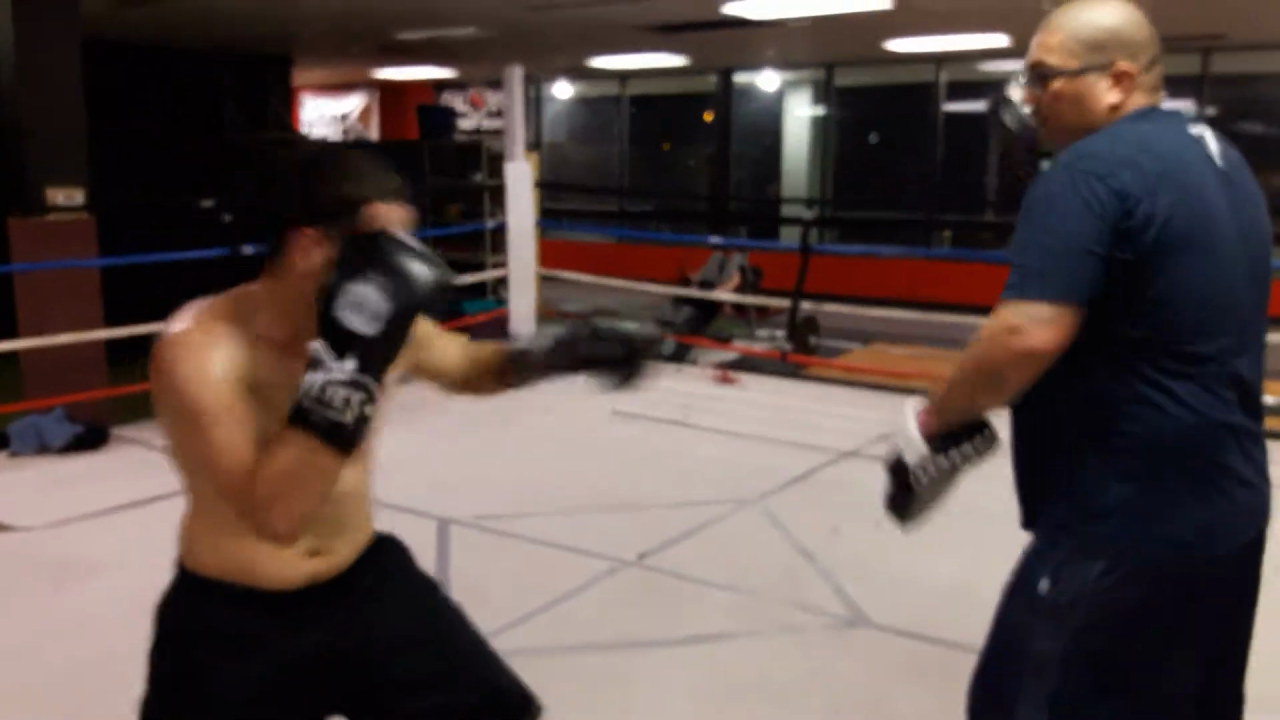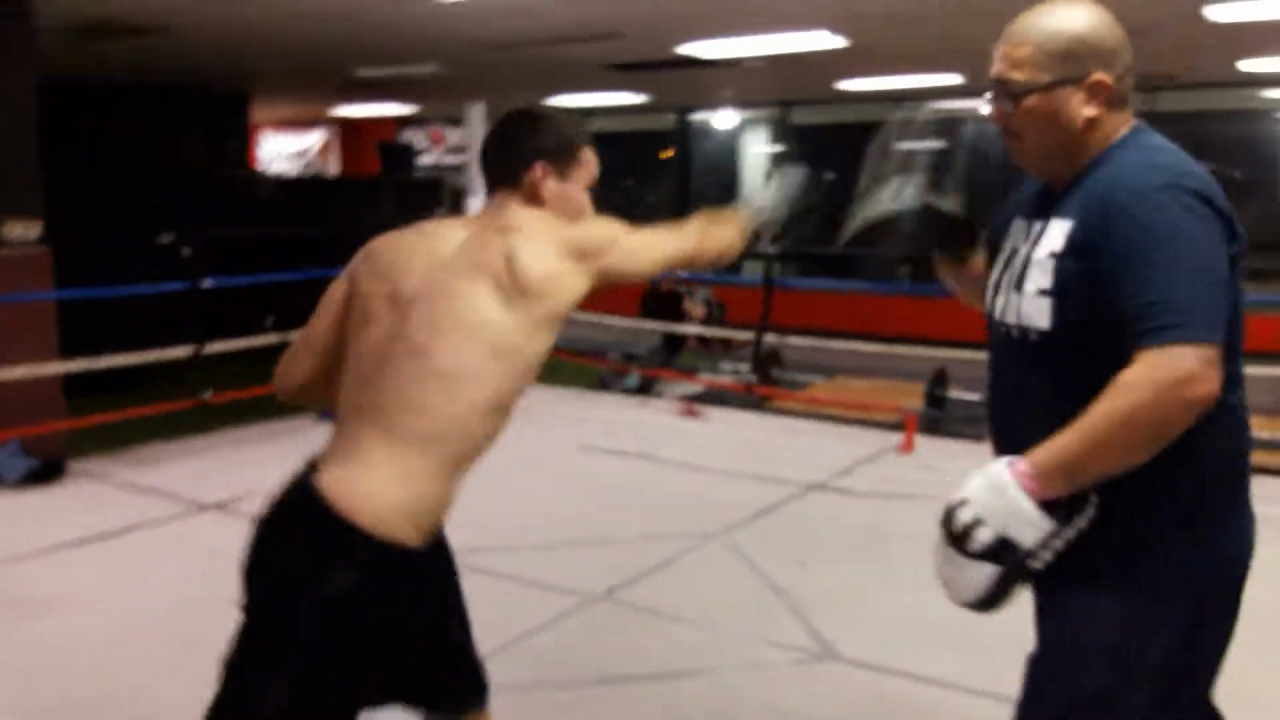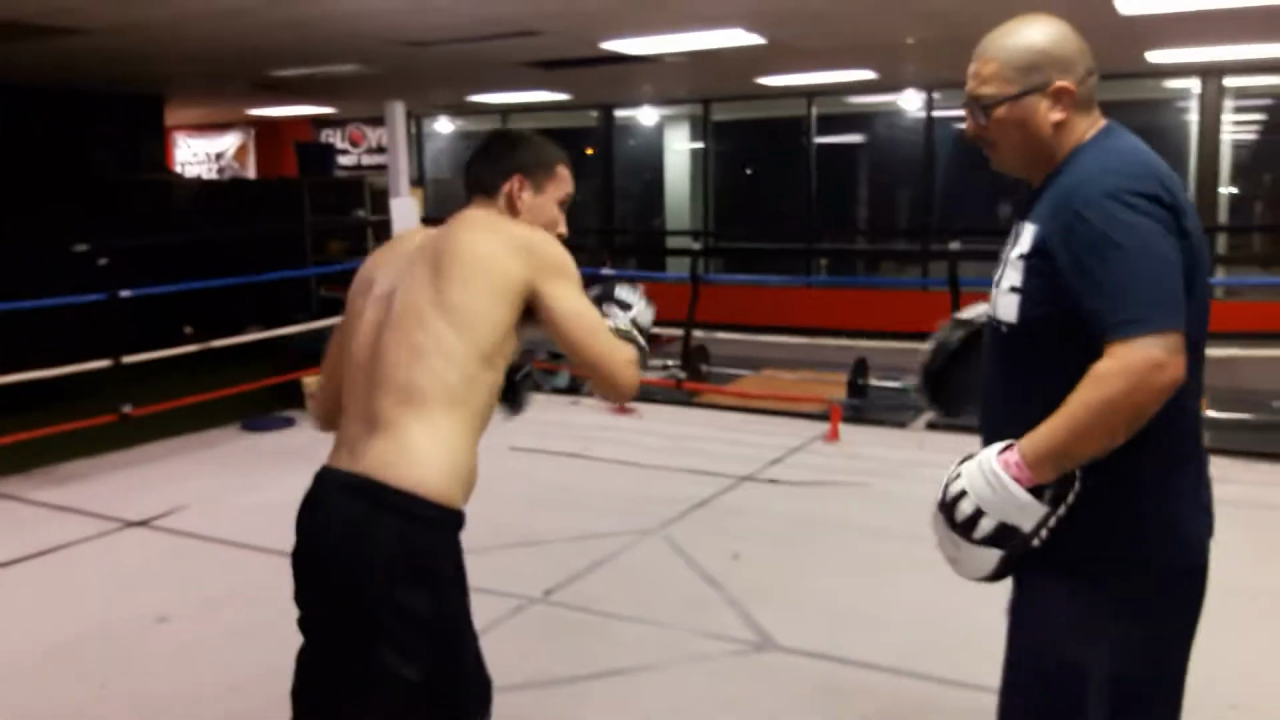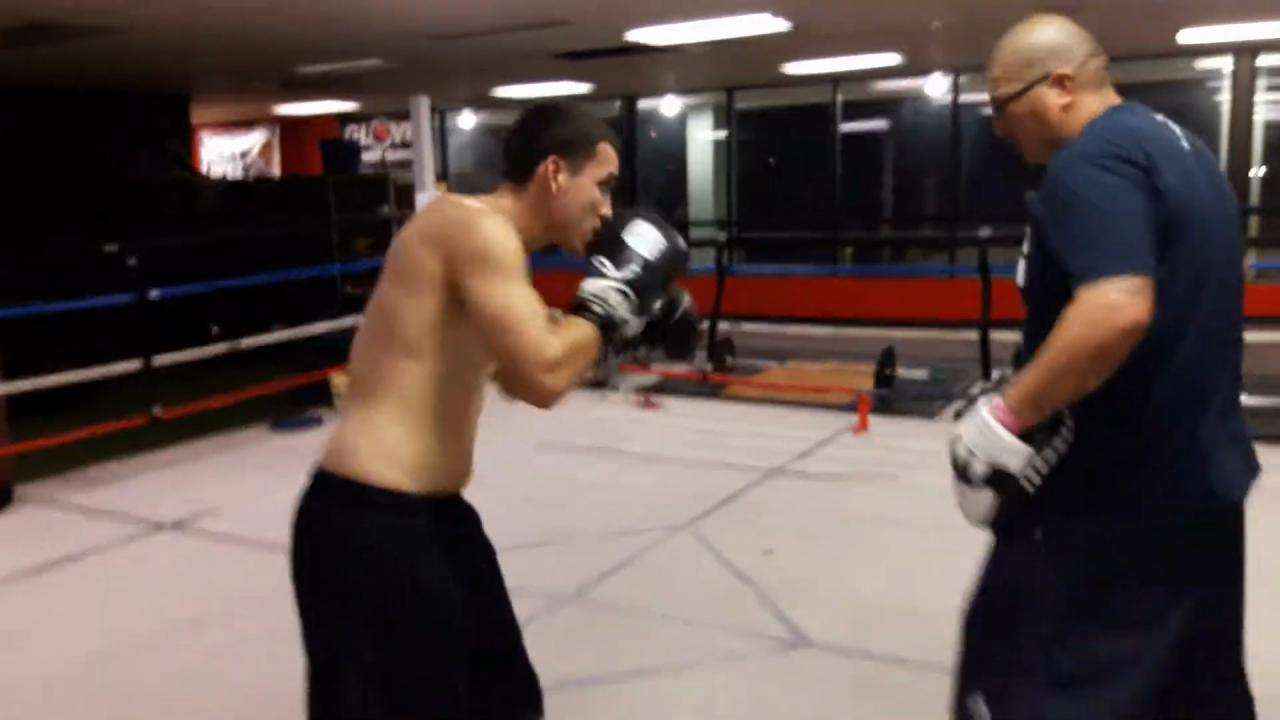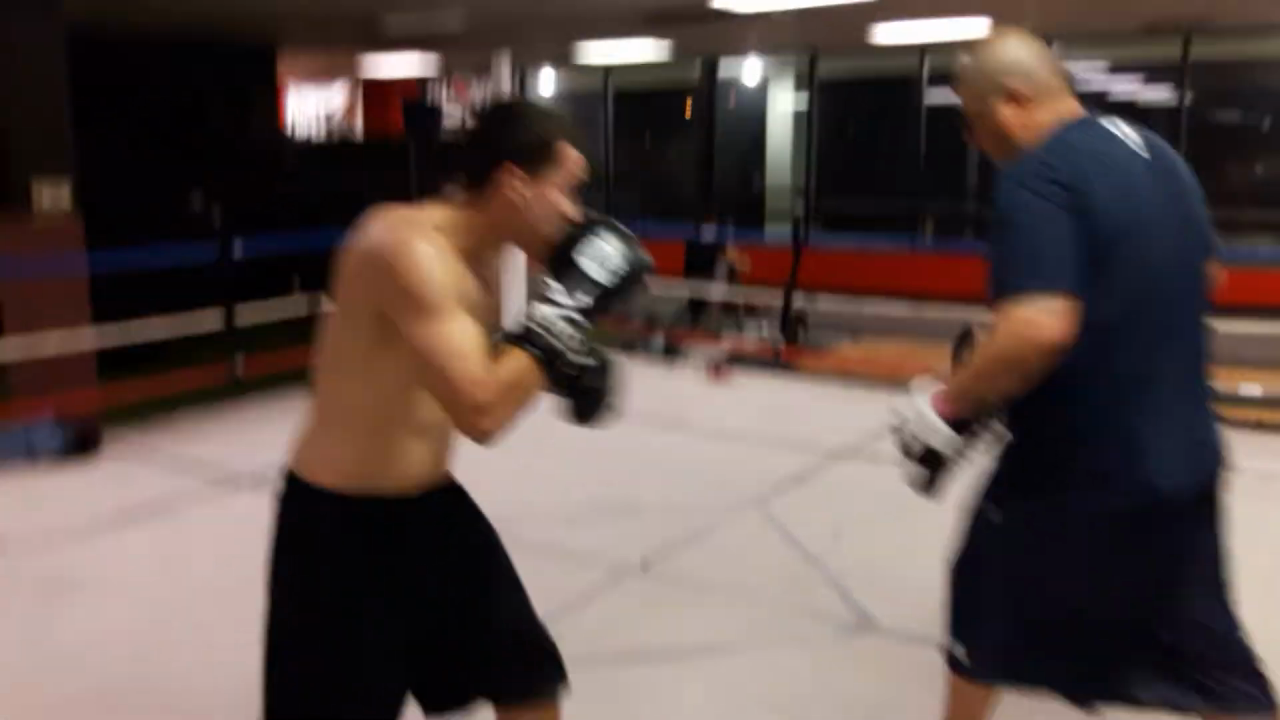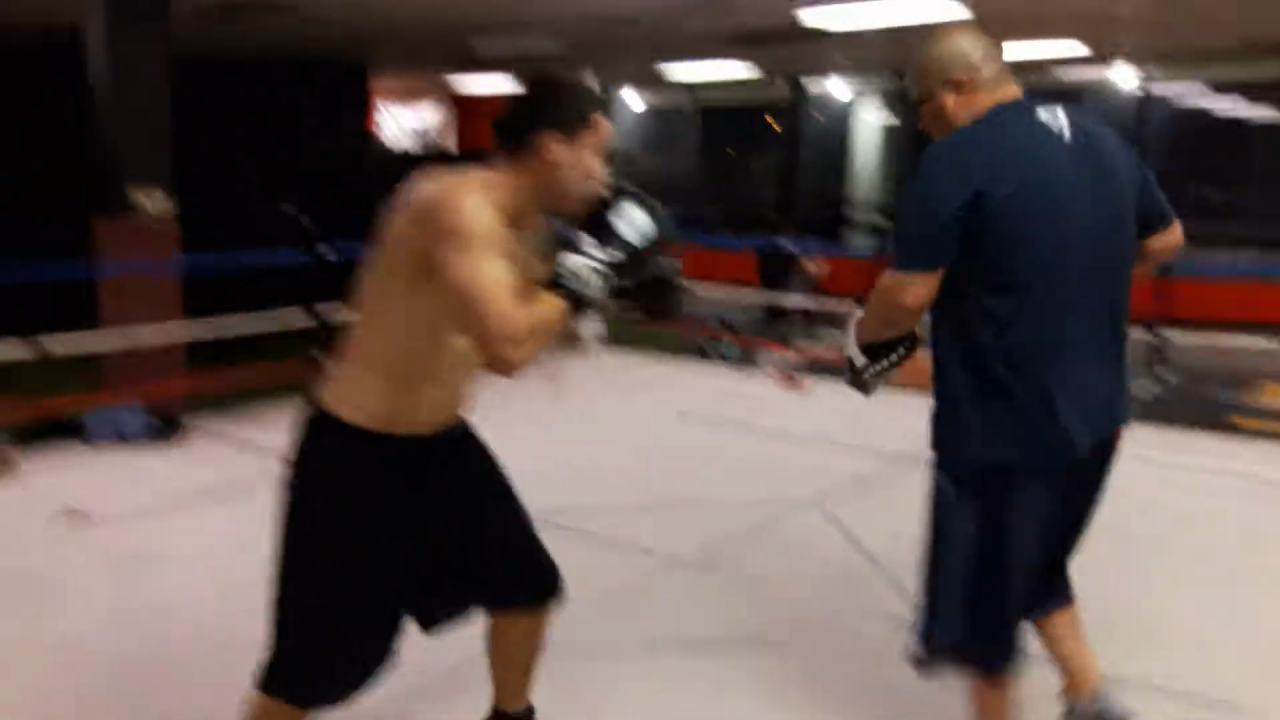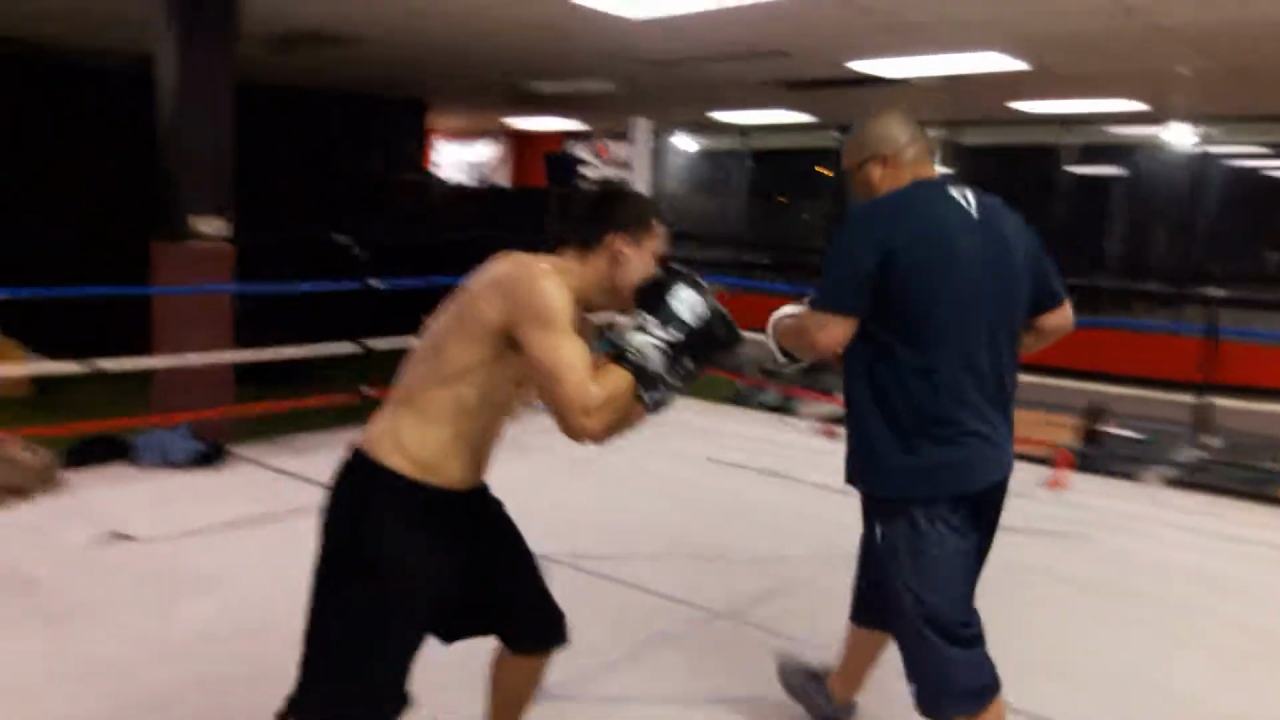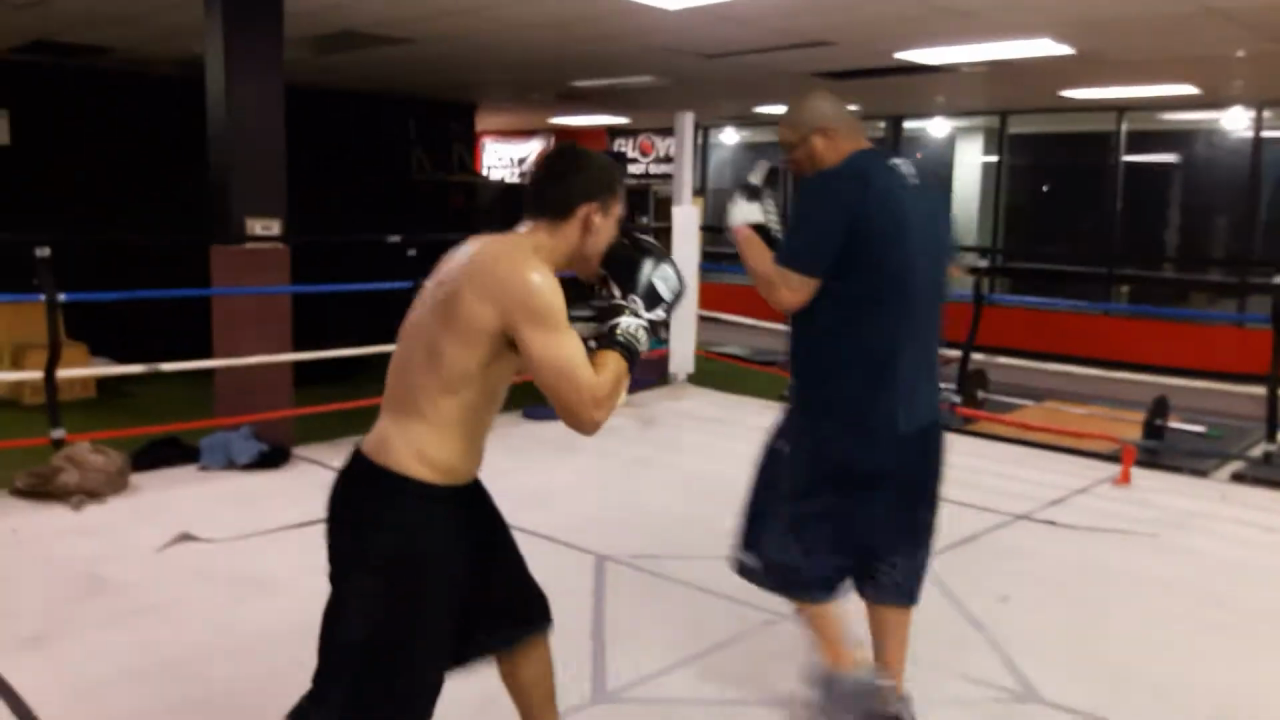
dt=0.3s
person 1, frame 1
left shoulder: (1093, 171)
right shoulder: (1216, 162)
left elbow: (1029, 333)
left wrist: (935, 421)
left hip: (1129, 517)
right hip: (1225, 501)
person 1, frame 2
left shoulder: (1158, 196)
right shoulder: (1048, 186)
left elbow: (1178, 377)
left wrist: (1023, 482)
left hip: (1153, 546)
right hip: (1103, 532)
person 1, frame 3
left shoulder: (1107, 195)
right shoulder: (1075, 181)
left elbow: (1148, 363)
left wrist: (1019, 467)
right wrist: (999, 314)
left hip: (1114, 533)
right hip: (1087, 519)
person 1, frame 4
left shoulder: (1092, 161)
right shoulder: (1184, 151)
left elbow: (1113, 311)
left wrist: (1009, 416)
left hip: (1113, 480)
right hip: (1208, 463)
left knee: (1013, 657)
person 1, frame 5
left shoulder: (1037, 177)
right shoulder: (1159, 156)
left elbow: (1039, 327)
right elbow: (1202, 277)
left wrist: (945, 405)
left hip: (1076, 468)
right hip: (1178, 456)
left knee: (991, 602)
right knee: (1199, 643)
person 1, frame 6
left shoulder: (958, 160)
right shoulder: (1100, 141)
left elbow: (907, 294)
right elbow: (1165, 240)
left wrist: (866, 337)
left hip: (1003, 424)
right hip: (1091, 413)
left knee: (979, 588)
right knee: (1034, 562)
person 1, frame 7
left shoulder: (875, 224)
right shoulder: (1005, 221)
left elbow: (827, 336)
right elbow: (1056, 321)
left wrist: (783, 329)
left hip: (912, 461)
right hip: (982, 454)
left knee: (941, 624)
right knee: (889, 581)
person 1, frame 8
left shoulder: (835, 190)
right shoulder: (917, 188)
left elbow: (787, 291)
right elbow: (938, 278)
left wrist: (745, 229)
left hip: (839, 410)
right hip: (914, 405)
left knee: (786, 534)
right knee: (893, 547)
person 2, frame 1
left shoulder: (373, 314)
right shoulder: (198, 345)
left elbow: (463, 364)
right elbow: (276, 513)
left wrist: (558, 350)
right wrist: (347, 361)
left hip: (366, 582)
right hip: (235, 619)
person 2, frame 2
left shoulder: (389, 248)
right shoulder: (562, 246)
left elbow: (294, 378)
right elbow: (700, 240)
right wrist: (764, 205)
left hip: (352, 535)
right hip: (336, 559)
person 2, frame 3
left shoulder: (389, 258)
right shoulder: (525, 249)
left elbow: (329, 409)
right elbow: (618, 379)
right wrist: (627, 319)
left hip: (342, 513)
right hip: (395, 533)
person 2, frame 4
left shoulder: (504, 247)
right shoulder: (472, 226)
left elbow: (524, 369)
right elbow: (544, 376)
left wrist: (629, 320)
right wrist: (621, 281)
left hip: (435, 516)
right hip: (368, 527)
person 2, frame 5
left shoulder: (478, 255)
right shoulder: (409, 248)
right elbow: (482, 411)
left wrist: (562, 360)
right wrist: (569, 302)
left hip: (431, 505)
right hip: (338, 527)
person 2, frame 6
left shoulder: (521, 222)
right shoulder: (452, 202)
left elbow: (528, 319)
right elbow: (507, 346)
left wrist: (604, 267)
right wrist: (591, 261)
left hip: (441, 442)
right hip: (354, 456)
left knee: (525, 585)
right knee: (314, 668)
person 2, frame 7
left shoulder: (557, 303)
right shoulder: (535, 286)
left elbow: (602, 419)
right elbow: (582, 417)
left wrist: (673, 366)
right wrist: (652, 338)
left hip: (458, 498)
right hip: (390, 504)
left knee: (536, 628)
person 2, frame 8
left shoulder: (481, 252)
right shoulder: (525, 280)
right elbow: (587, 410)
right wrist: (630, 318)
left hip: (446, 494)
right hip: (397, 506)
left knee: (521, 616)
